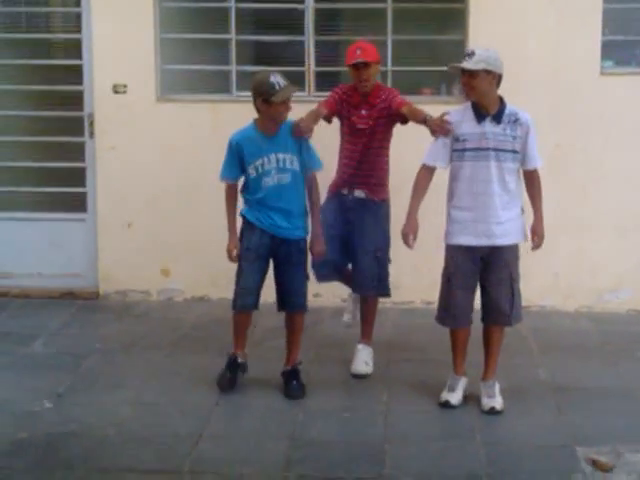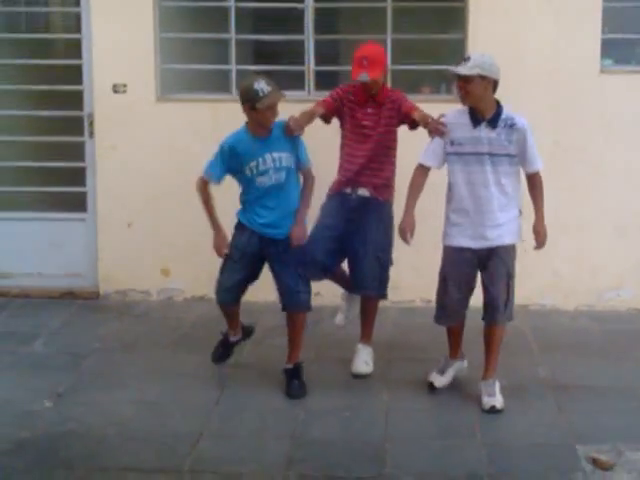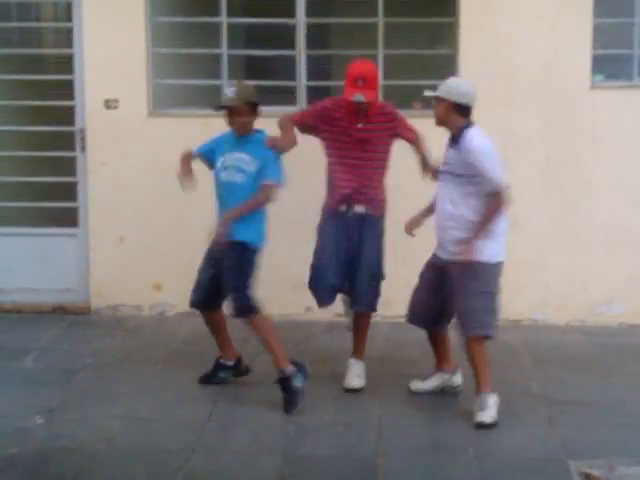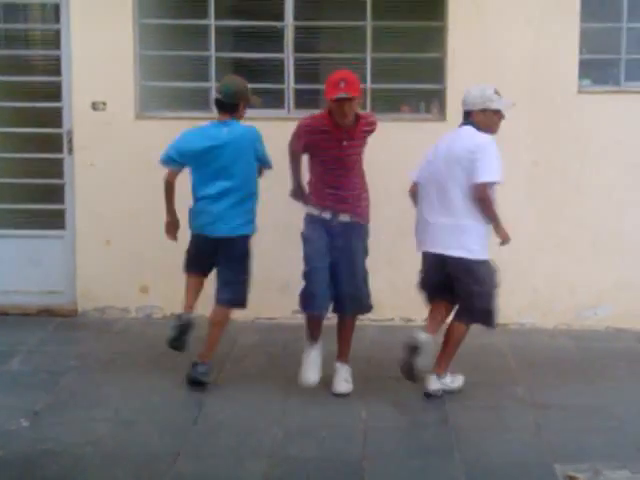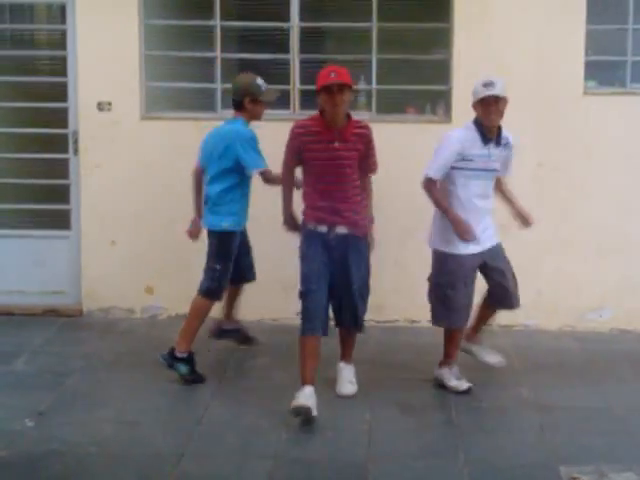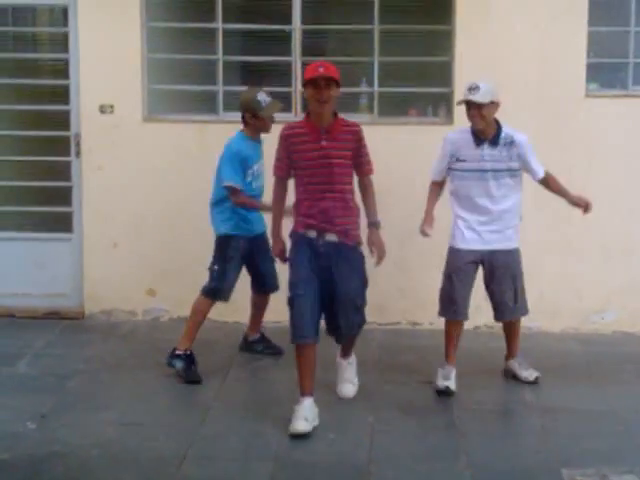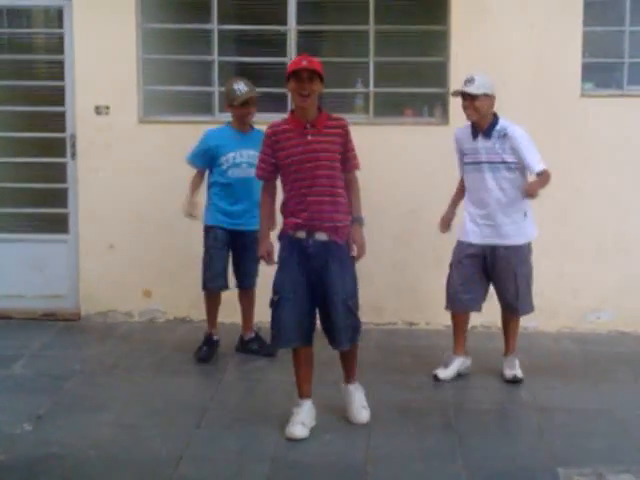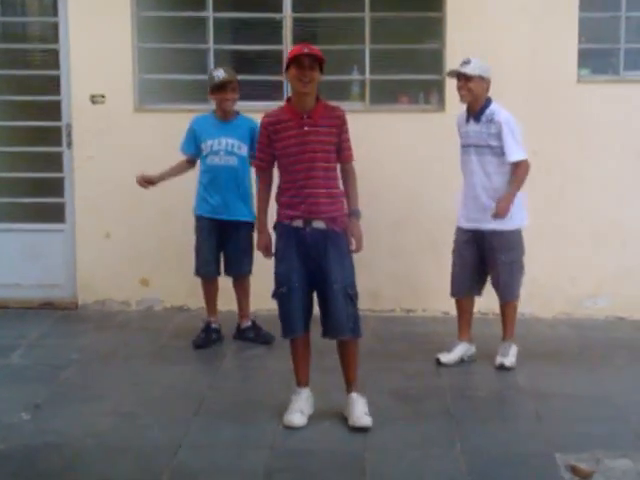
dt=0.2s
person 1, frame 1
left shoulder: (388, 97)
right shoulder: (342, 95)
left elbow: (409, 110)
right elbow: (319, 111)
left wrist: (429, 120)
right wrist: (306, 121)
left hip: (373, 197)
right hip: (340, 193)
left knee: (370, 270)
right knee: (324, 260)
left ankle: (365, 345)
right ankle: (356, 291)
person 1, frame 2
left shoulder: (395, 100)
right shoulder: (345, 95)
left elbow: (417, 114)
right elbow: (317, 110)
left wrist: (429, 122)
right wrist: (300, 120)
left hip: (376, 198)
right hip: (342, 193)
left knee: (371, 273)
right knee: (314, 257)
left ankle: (365, 345)
right ankle: (350, 290)
person 1, frame 3
left shoulder: (387, 115)
right shoulder: (329, 109)
left elbow: (414, 136)
right elbow: (289, 119)
left wrist: (425, 160)
right wrist: (285, 136)
left hip: (370, 213)
right hip: (336, 211)
left knee: (365, 287)
right knee: (324, 282)
left ankle: (357, 360)
right ankle: (348, 293)
person 1, frame 4
left shoulder: (367, 125)
right shoulder: (310, 126)
right elbow: (294, 150)
right wrist: (297, 186)
left hip: (354, 220)
right hip: (320, 217)
left knee: (351, 291)
right knee: (317, 289)
left ankle: (343, 364)
right ankle: (313, 345)
person 1, frame 5
left shoulder: (363, 133)
right shoulder: (302, 131)
right elbow: (288, 170)
left wrist: (369, 221)
right wrist: (288, 214)
left hip: (353, 232)
right hip: (316, 232)
left knee: (352, 304)
right knee: (313, 307)
left ankle: (346, 364)
right ankle: (307, 390)
person 1, frame 6
left shoulder: (353, 132)
right shoulder: (290, 134)
left elbow: (365, 180)
right elbow: (281, 184)
left wrist: (374, 227)
right wrist: (276, 232)
left hip: (345, 237)
right hip: (306, 239)
left knee: (348, 312)
right knee: (303, 317)
left ankle: (347, 359)
right ankle: (307, 402)
person 1, frame 7
left shoulder: (339, 127)
right shoulder: (276, 133)
left elbow: (350, 177)
right elbow: (268, 187)
left wrist: (357, 224)
right wrist: (264, 235)
left hip: (335, 236)
right hip: (295, 239)
left knee: (343, 317)
right knee: (294, 320)
left ankle: (352, 384)
right ankle: (305, 404)
person 1, frame 8
left shoulder: (335, 117)
right shoulder: (271, 121)
left elbow: (346, 169)
right elbow: (263, 177)
left wrist: (354, 217)
right wrist: (261, 227)
left hip: (331, 226)
right hip: (291, 229)
left knee: (343, 310)
right knee: (294, 311)
left ankle: (353, 395)
right ankle: (303, 392)
person 2, frame 1
left shoulder: (521, 122)
right shoulder: (452, 121)
left elbow: (531, 173)
right elbow: (428, 168)
left wrist: (538, 218)
right wrist: (412, 214)
left hip: (504, 233)
right hip: (462, 232)
left knee: (499, 308)
right knee: (457, 305)
left ankle: (489, 380)
right ankle: (458, 376)
person 2, frame 2
left shoulder: (517, 126)
right shoulder: (449, 123)
left elbow: (533, 174)
right elbow: (424, 167)
left wrist: (540, 218)
right wrist: (409, 211)
left hip: (501, 233)
right hip: (460, 233)
left knee: (497, 307)
right knee: (451, 303)
left ankle: (490, 379)
right ankle: (455, 359)
person 2, frame 3
left shoulder: (478, 145)
right shoulder: (455, 143)
left elbow: (498, 197)
left wrist: (472, 240)
right wrist: (423, 214)
left hip: (480, 251)
right hip: (448, 248)
left knee: (473, 321)
right knee: (428, 311)
left ankle: (485, 394)
right ankle: (445, 370)
person 2, frame 4
left shoulder: (442, 144)
right shoulder: (486, 145)
left elbow: (415, 190)
right elbow: (482, 192)
right wrist: (497, 226)
left hip: (434, 239)
right hip: (467, 243)
left knee: (445, 296)
right knee: (473, 305)
left ankle: (424, 338)
right ankle: (438, 374)
person 2, frame 5
left shoulder: (506, 142)
right shoulder: (455, 139)
right elbow: (430, 182)
left wrist: (516, 208)
right wrist: (454, 219)
left hip: (487, 237)
right hip: (454, 239)
left knee: (505, 290)
right knee: (455, 305)
left ankle: (472, 340)
right ankle: (447, 367)
person 2, frame 6
left shoulder: (517, 142)
right shoulder: (454, 140)
left elbow: (542, 176)
right elbow: (438, 180)
left wrist: (570, 197)
right wrist: (429, 213)
left hip: (505, 238)
right hip: (466, 237)
left knee: (510, 302)
right knee: (455, 302)
left ankle: (513, 360)
right ankle: (448, 367)
person 2, frame 7
left shoulder: (513, 134)
right shoulder: (461, 136)
left elbow: (542, 172)
left wrist: (536, 185)
right wrist: (451, 209)
left hip: (511, 232)
right hip: (473, 232)
left knee: (513, 298)
right knee: (459, 292)
left ankle: (509, 357)
right ankle: (460, 356)
person 2, frame 8
left shoulder: (502, 118)
right shoulder: (462, 120)
left elbow: (521, 164)
left wrist: (508, 199)
left hip: (501, 219)
right hip: (468, 218)
left knee: (506, 281)
right knee: (462, 281)
left ankle: (508, 344)
right ankle: (465, 343)
person 3, frame 1
left shoulder: (297, 134)
right shoulder: (240, 141)
left elbow: (311, 182)
right elbow: (231, 188)
left wrist: (317, 231)
right wrist: (232, 236)
left hip: (293, 232)
right hip: (256, 229)
left knee: (296, 303)
right knee: (244, 298)
left ankle: (291, 368)
right ankle: (237, 359)
person 3, frame 2
left shoulder: (288, 132)
right shoulder: (233, 145)
left elbow: (307, 175)
right elbow: (204, 184)
left wrist: (300, 220)
right wrist: (217, 231)
left hip: (285, 231)
right hip: (250, 229)
left knee: (297, 301)
right knee: (227, 292)
left ankle: (293, 367)
right ankle: (235, 333)
person 3, frame 3
left shoulder: (265, 145)
right shoulder: (221, 142)
left elbow: (266, 193)
right elbow: (190, 154)
left wrist: (228, 218)
right wrist: (186, 163)
left hip: (242, 237)
right hip: (226, 237)
left knee: (243, 304)
right knee: (204, 301)
left ankle: (288, 371)
right ankle: (230, 360)
person 3, frame 4
left shoulder: (193, 138)
right shoulder: (250, 135)
left elbow: (170, 178)
right elbow: (263, 169)
left wrist: (171, 215)
left hip: (204, 223)
right hip: (238, 226)
left knee: (196, 268)
right knee: (228, 294)
left ankle: (185, 317)
right ankle: (203, 363)
person 3, frame 5
left shoulder: (216, 133)
right shoulder: (243, 135)
left elbow: (199, 174)
right elbow: (267, 176)
left wrist: (198, 216)
left hip: (215, 216)
right hip: (226, 220)
left knee: (241, 274)
right knee: (212, 286)
left ankle: (228, 323)
right ankle: (180, 352)
person 3, frame 6
left shoulder: (255, 144)
right shoulder: (237, 150)
right elbow: (236, 196)
right wrist: (275, 209)
left hip: (253, 228)
right hip: (232, 229)
left knee: (266, 283)
right knee: (215, 289)
left ankle: (253, 337)
right ankle: (182, 351)
person 3, frame 7
left shoulder: (263, 139)
right shoulder: (212, 138)
right elbow: (199, 174)
right wrist: (191, 198)
left hip: (250, 223)
right hip: (218, 222)
left knee: (247, 282)
right knee: (213, 283)
left ankle: (248, 335)
right ankle: (211, 336)
person 3, frame 8
left shoulder: (251, 127)
right shoulder: (198, 125)
right elbow: (189, 161)
right wrist: (158, 178)
left hip: (240, 212)
right hip: (207, 211)
left knee: (241, 270)
right knee: (207, 270)
left ankle: (245, 324)
right ankle: (212, 324)
